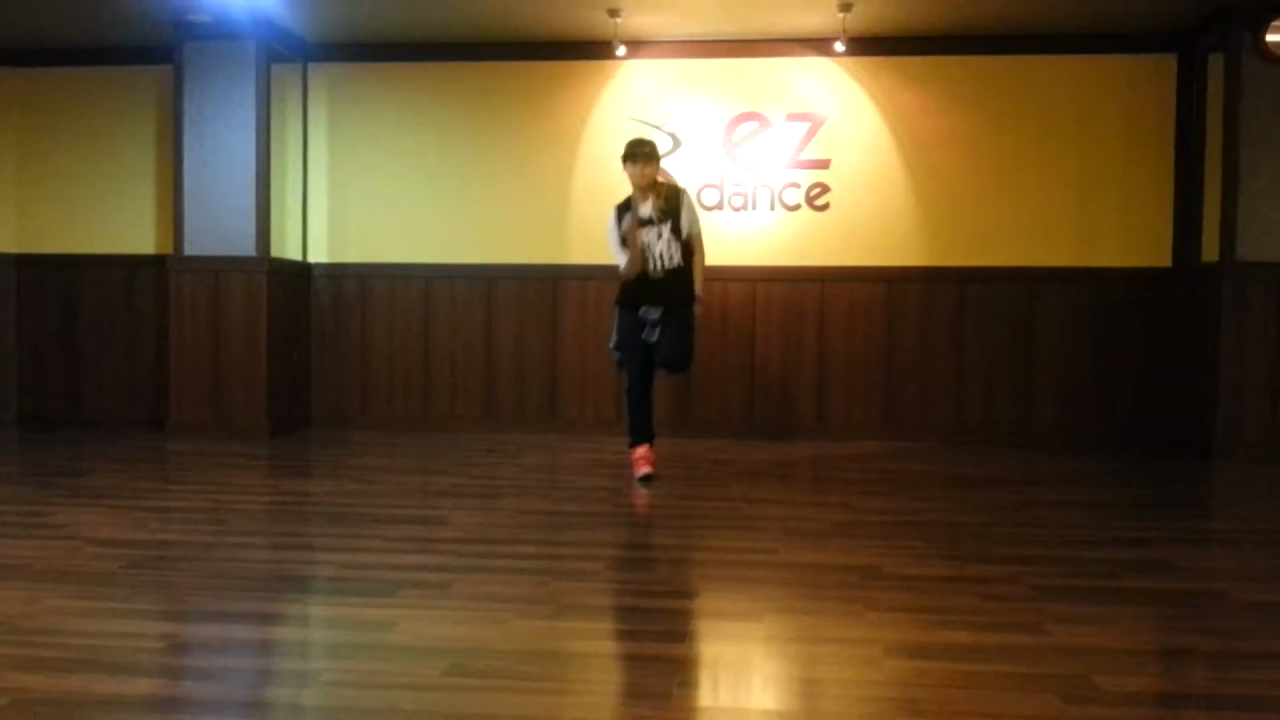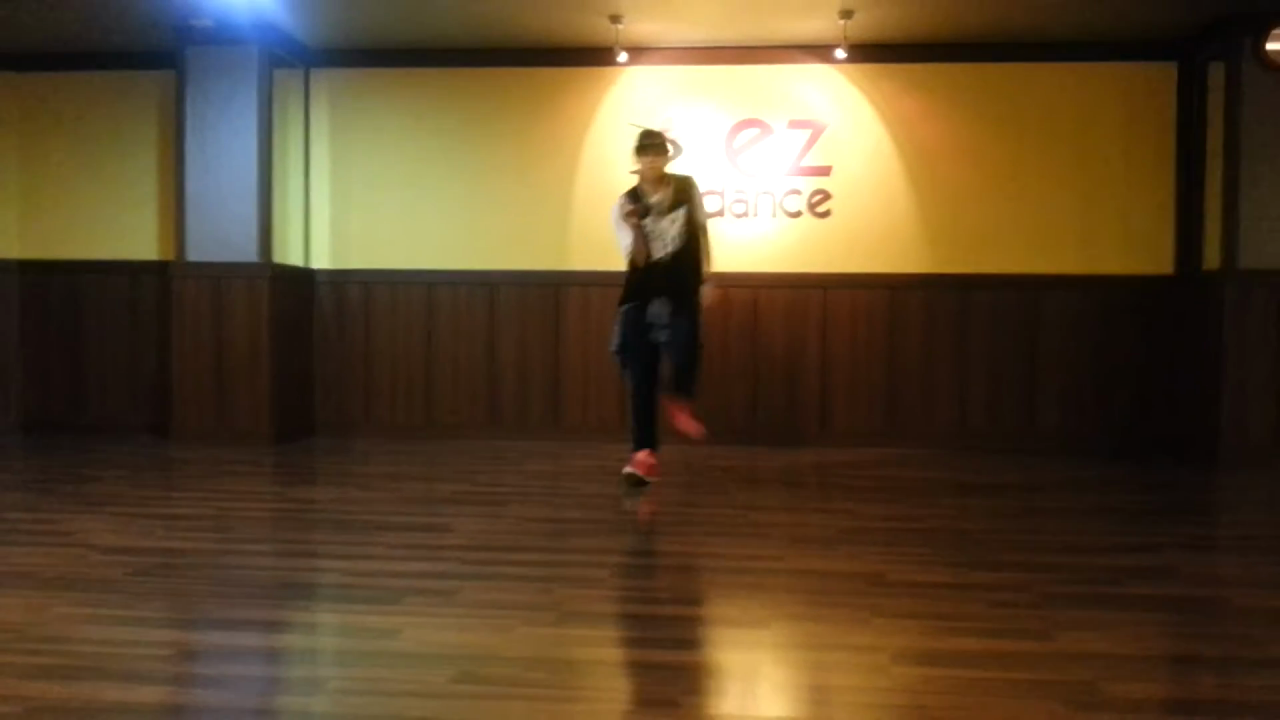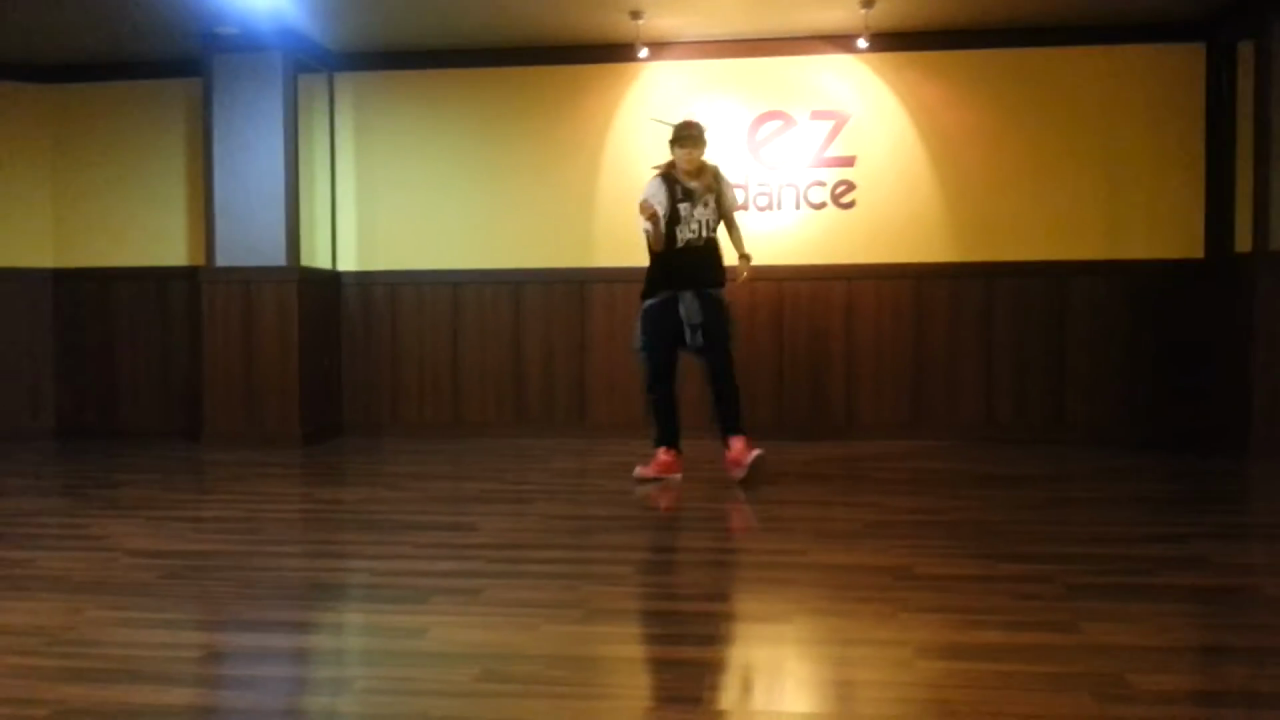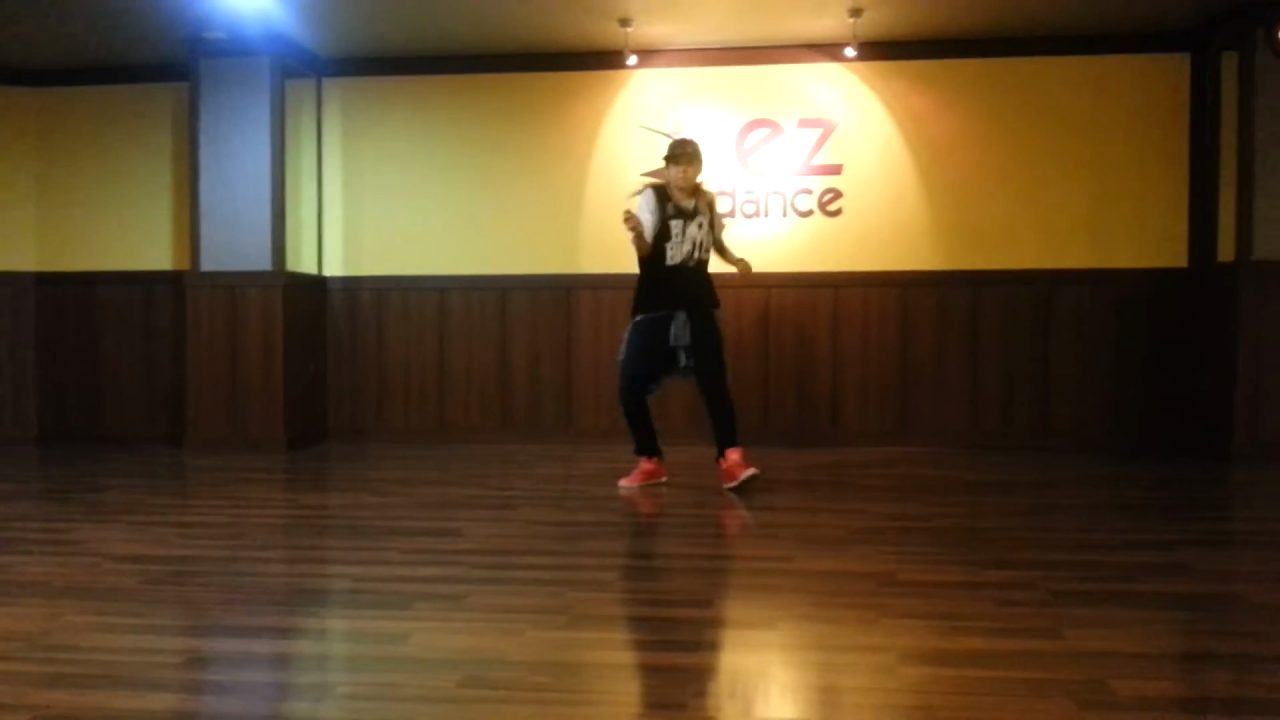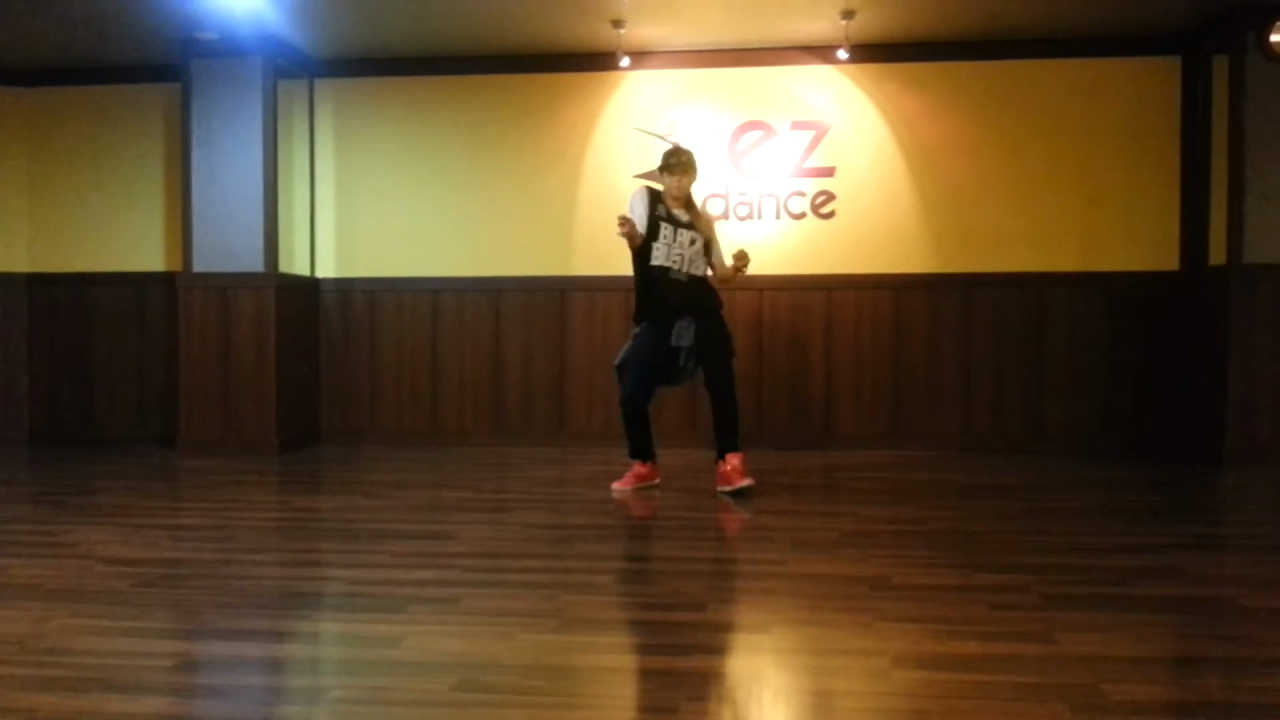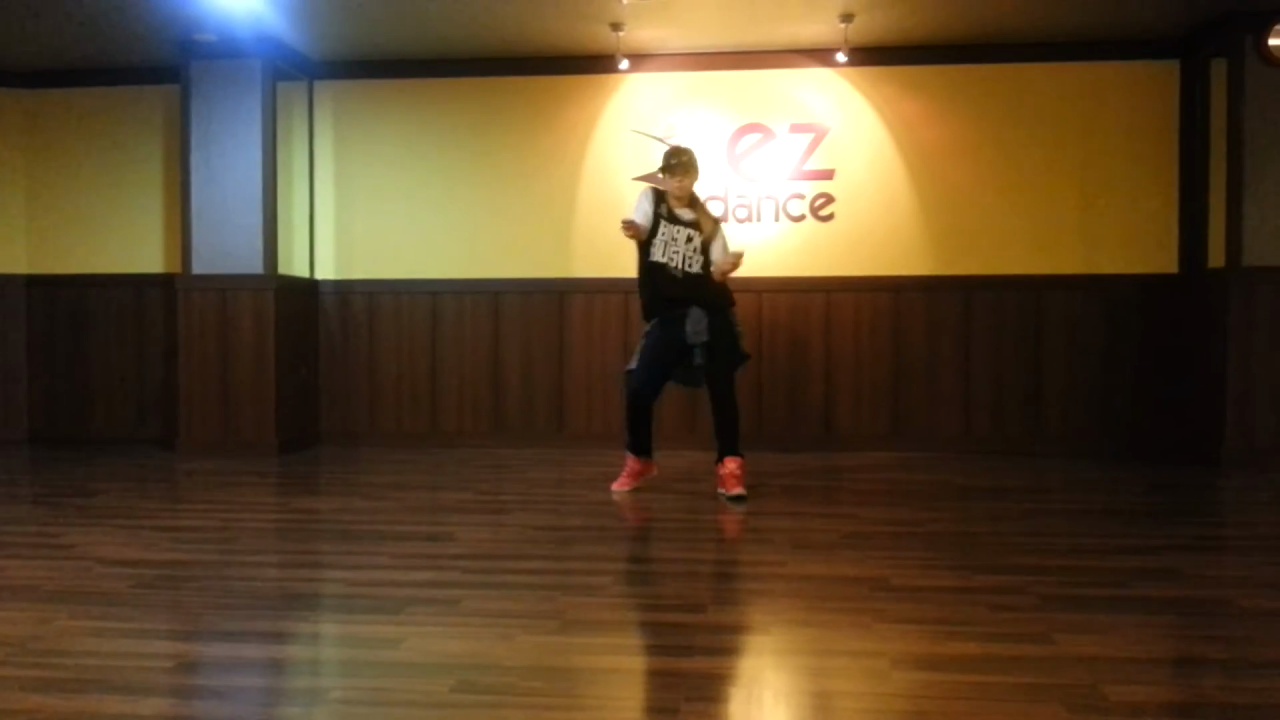
dt=0.1s
person 1, frame 1
left shoulder: (678, 199)
right shoulder: (620, 215)
left elbow: (695, 247)
right elbow: (629, 269)
left wrist: (698, 294)
right wrist: (632, 244)
left hip: (676, 302)
right hip: (636, 304)
left knee: (676, 360)
right knee: (637, 378)
left ankle: (658, 355)
right ankle: (642, 453)
person 1, frame 2
left shoulder: (687, 189)
right shoulder: (627, 203)
left elbow: (701, 230)
right elbow: (637, 258)
left wrist: (706, 279)
right wrist: (634, 228)
left hip: (681, 293)
right hip: (641, 298)
left knee: (685, 350)
right knee: (642, 377)
left ankle: (678, 401)
right ankle: (644, 457)
person 1, frame 3
left shoulder: (716, 179)
right shoulder: (659, 185)
left elbow: (728, 216)
right elbow: (656, 244)
left wrist: (741, 253)
right wrist: (651, 222)
left hip: (706, 288)
right hip: (665, 291)
left knee: (720, 367)
right knee: (659, 375)
left ankle: (736, 449)
right ankle: (667, 455)
person 1, frame 4
left shoulder: (706, 202)
right shoulder: (651, 197)
right elbow: (642, 249)
left wrist: (734, 260)
right wrist: (634, 231)
left hip: (698, 307)
right hip: (655, 309)
left knee: (714, 384)
right knee: (631, 388)
left ankle: (733, 462)
right ankle: (649, 462)
person 1, frame 5
left shoulder: (703, 222)
right shoulder: (645, 198)
left elbow: (718, 275)
right elbow: (636, 234)
left wrist: (735, 268)
right wrist: (628, 233)
left hip: (703, 314)
right hip: (657, 316)
left knee: (722, 387)
right knee: (632, 394)
left ankle: (731, 466)
right ankle: (643, 466)
person 1, frame 6
left shoulder: (708, 222)
right shoulder: (650, 199)
left elbow: (718, 271)
right elbow: (641, 232)
left wrist: (731, 265)
right wrist: (633, 231)
left hip: (711, 311)
right hip: (666, 313)
left knee: (723, 389)
right knee: (639, 389)
left ankle: (729, 469)
right ankle: (638, 462)
